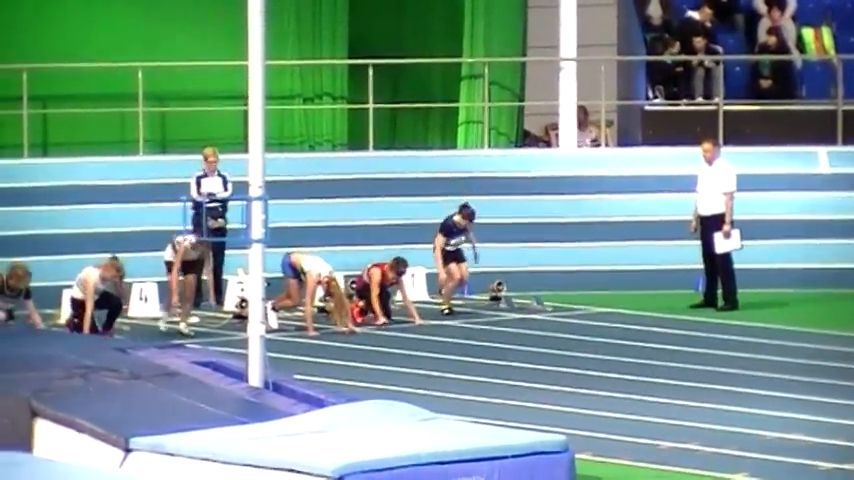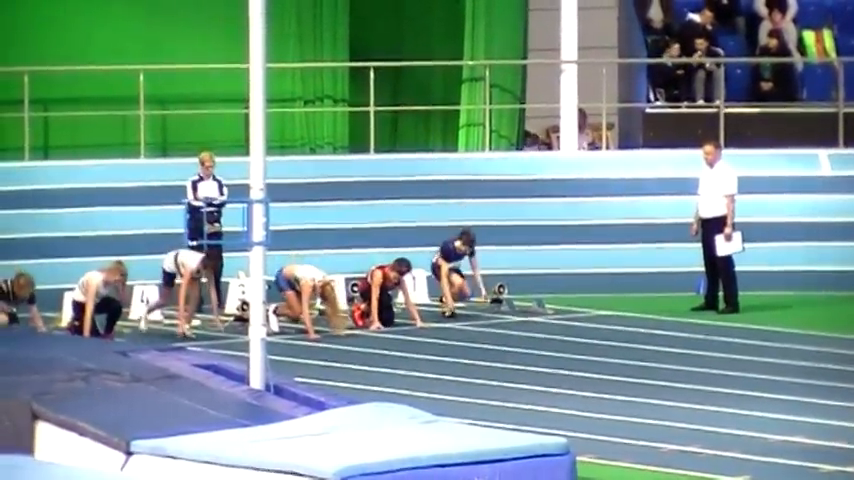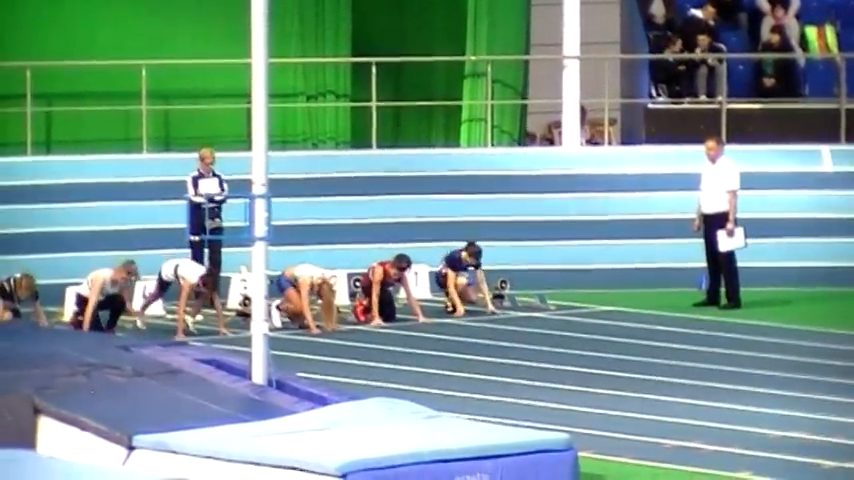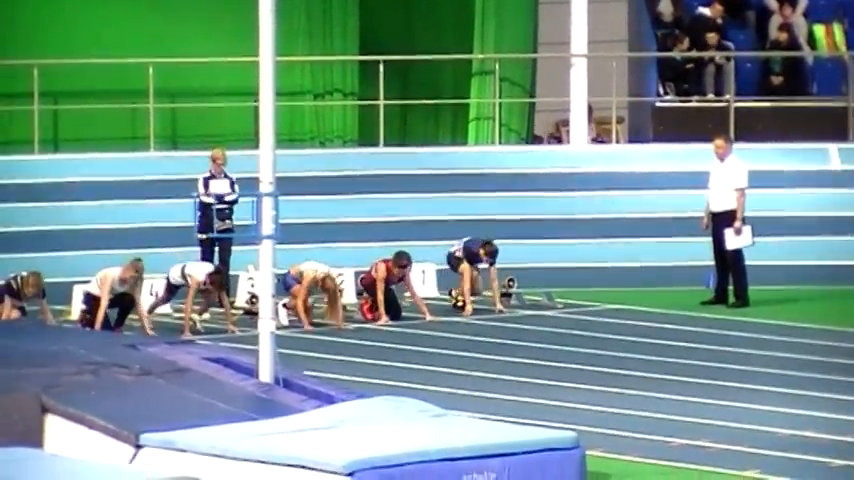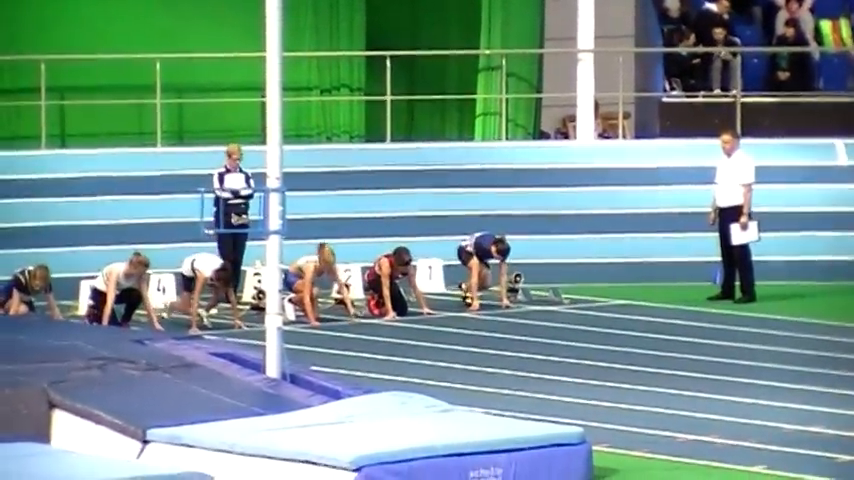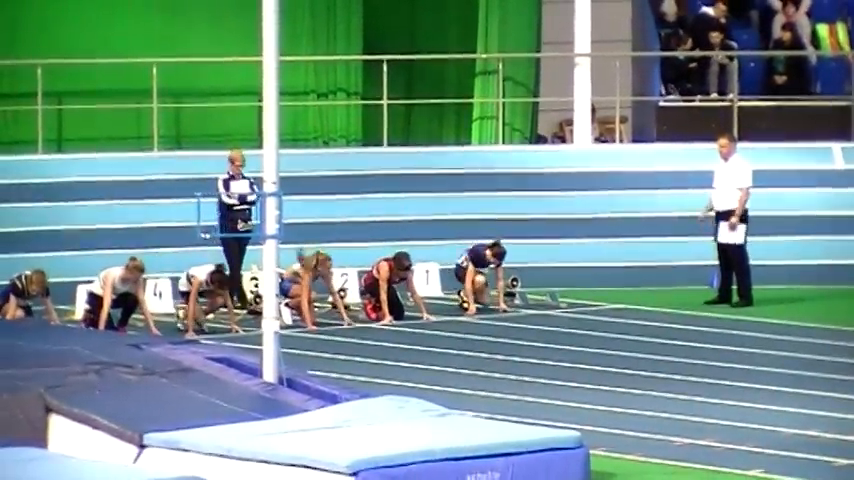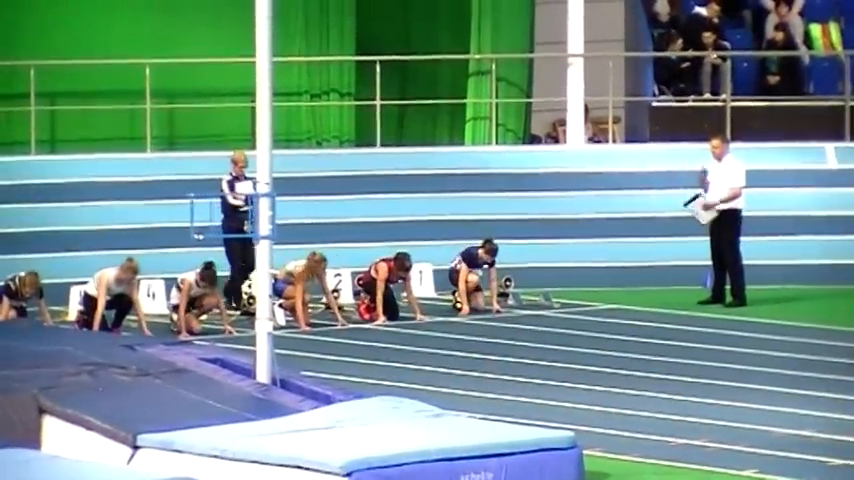
dt=0.3s
person 1, frame 1
left shoulder: (725, 170)
right shoulder: (703, 170)
left elbow: (729, 198)
left wrist: (727, 223)
right wrist: (695, 219)
left hip: (719, 219)
right hip: (705, 220)
left knee: (723, 261)
right knee: (708, 261)
left ankle: (731, 300)
right ankle: (709, 298)
person 1, frame 2
left shoulder: (726, 172)
right shoulder: (704, 173)
left elbow: (730, 200)
left wrist: (729, 225)
right wrist: (696, 221)
left hip: (720, 222)
right hip: (707, 223)
left knee: (724, 264)
right knee: (710, 264)
left ankle: (732, 303)
right ankle: (710, 301)
person 1, frame 3
left shoulder: (728, 168)
right shoulder: (706, 168)
left elbow: (732, 196)
left wrist: (731, 221)
right wrist: (698, 217)
left hip: (722, 217)
right hip: (709, 218)
left knee: (726, 259)
right knee: (712, 259)
left ankle: (733, 299)
right ankle: (712, 296)
person 1, frame 4
left shoulder: (736, 166)
right shoulder: (715, 167)
left elbow: (741, 194)
left wrist: (739, 219)
right wrist: (707, 215)
left hip: (730, 216)
right hip: (717, 216)
left knee: (734, 257)
right knee: (720, 257)
left ankle: (742, 297)
right ankle: (720, 295)
person 1, frame 5
left shoulder: (744, 161)
right shoulder: (722, 162)
left elbow: (748, 190)
left wrist: (745, 214)
right wrist: (713, 210)
left hip: (737, 211)
right hip: (724, 211)
left knee: (741, 252)
right knee: (726, 253)
left ankle: (748, 292)
right ankle: (727, 290)
person 1, frame 6
left shoulder: (741, 166)
right shoulder: (719, 167)
left elbow: (745, 193)
left wrist: (736, 216)
right wrist: (708, 208)
left hip: (735, 216)
right hip: (721, 216)
left knee: (738, 256)
right knee: (724, 257)
left ankle: (745, 297)
right ankle: (724, 294)
person 1, frame 7
left shoulder: (734, 166)
right shoulder: (712, 166)
left elbow: (737, 191)
right elbow: (709, 189)
left wrist: (716, 202)
right wrist: (703, 179)
left hip: (729, 214)
right hip: (716, 215)
left knee: (731, 256)
right knee: (717, 256)
left ankle: (739, 296)
right ankle: (717, 294)
person 2, frame 1
left shoulder: (224, 177)
right shoulder: (197, 178)
left elbow: (228, 194)
right elbow: (195, 197)
left wrist: (209, 196)
right wrist: (217, 197)
left hip: (219, 220)
right hip: (201, 221)
left knee: (218, 258)
left ankle: (218, 294)
right ankle: (197, 295)
person 2, frame 2
left shoulder: (219, 182)
right shoulder: (192, 182)
left elbow: (224, 199)
right elbow: (192, 202)
left wrist: (206, 201)
right wrist: (212, 201)
left hip: (214, 226)
right hip: (197, 227)
left knee: (217, 261)
left ankle: (217, 297)
right ankle: (197, 300)
person 2, frame 3
left shoulder: (219, 178)
right shoulder: (193, 179)
left elbow: (224, 196)
right elbow: (193, 198)
left wrist: (207, 197)
right wrist: (212, 197)
left hip: (214, 221)
right hip: (198, 223)
left knee: (216, 258)
right knee: (198, 258)
person 2, frame 4
left shoulder: (230, 179)
right shoulder: (204, 179)
left elbow: (235, 197)
right elbow: (204, 199)
left wrist: (215, 197)
right wrist: (225, 198)
left hip: (226, 223)
right hip: (207, 224)
left knee: (225, 260)
right knee: (207, 259)
left ankle: (224, 295)
person 2, frame 5
left shoulder: (245, 174)
right shoulder: (219, 174)
left elbow: (251, 192)
right elbow: (219, 193)
left wrist: (231, 192)
right wrist: (240, 193)
left hip: (241, 219)
right hip: (224, 219)
left knee: (237, 258)
right knee: (226, 257)
left ankle: (233, 291)
person 2, frame 6
left shoulder: (248, 181)
right shoulder: (223, 181)
left elbow: (255, 197)
right elbow: (225, 200)
left wrist: (236, 197)
right wrist: (245, 199)
left hip: (244, 225)
right hip: (228, 226)
left knee: (237, 265)
right knee: (235, 265)
right ankle: (242, 300)
person 2, frame 7
left shoulder: (249, 181)
right shoulder: (226, 182)
right elbow: (231, 202)
left wrist: (241, 198)
right wrist: (248, 200)
left hip: (246, 227)
right hip: (232, 227)
left knee: (249, 264)
right knee: (236, 266)
left ankle: (228, 292)
right ankle: (236, 301)
